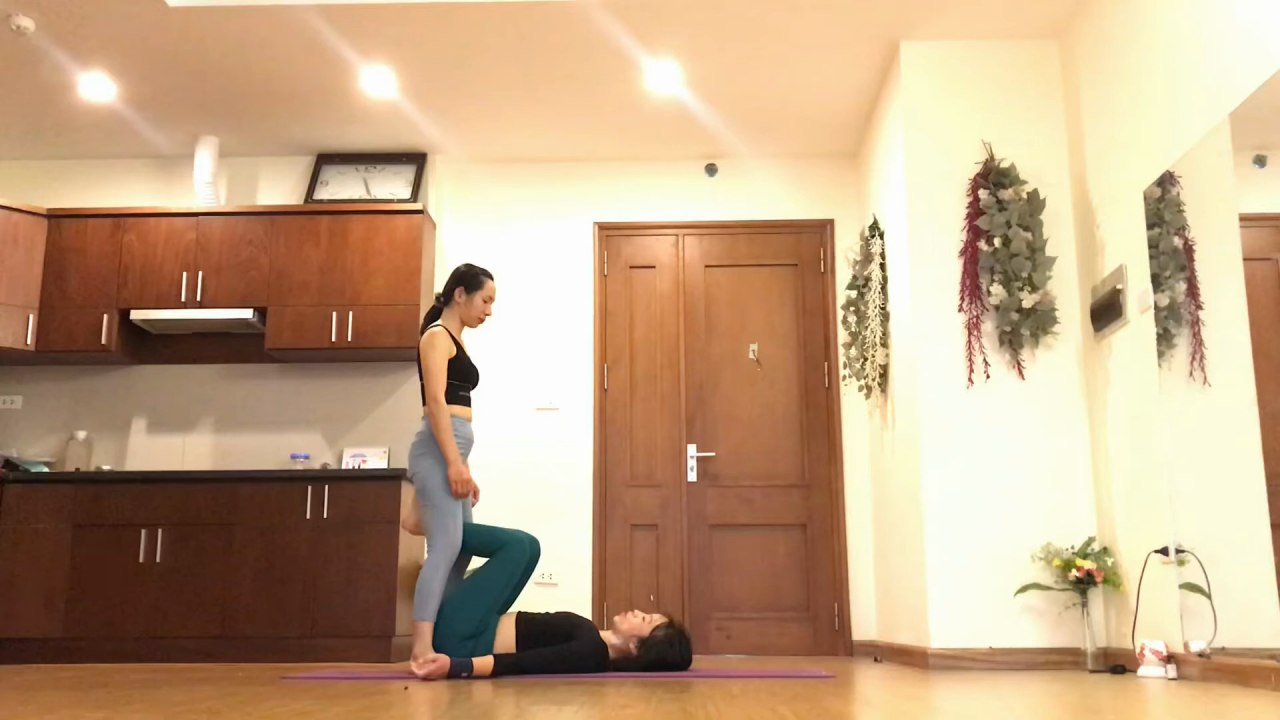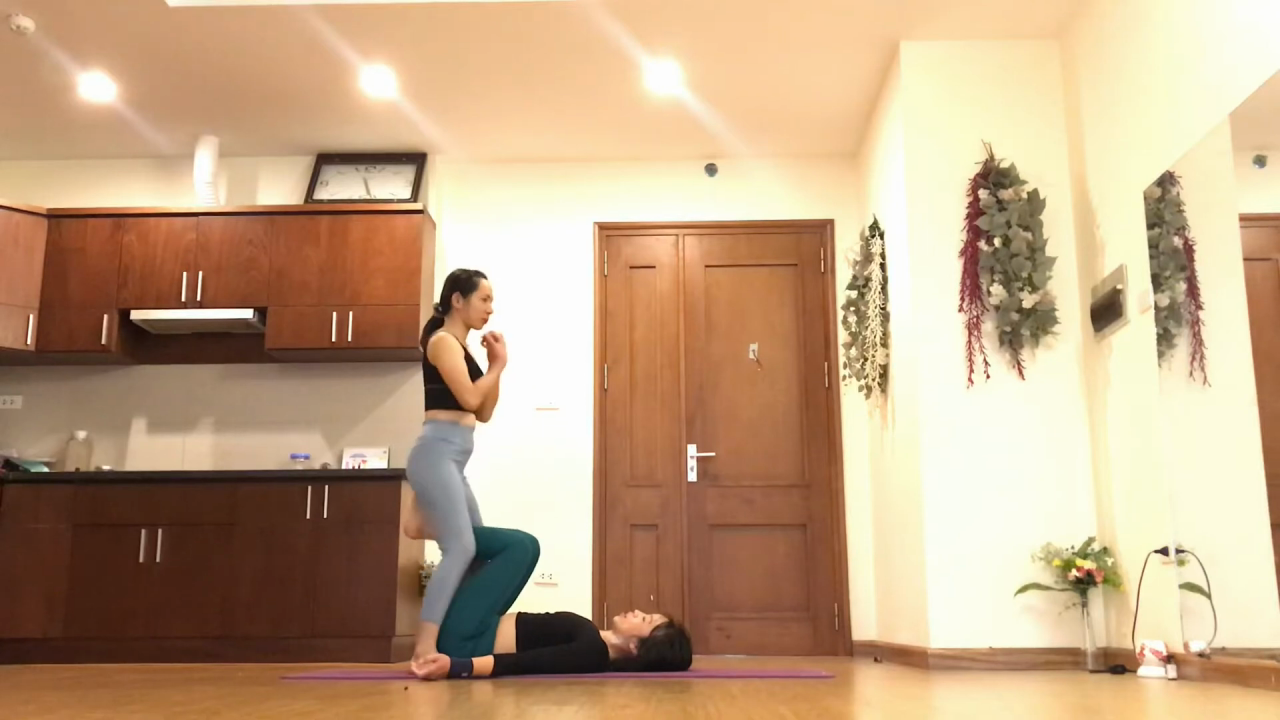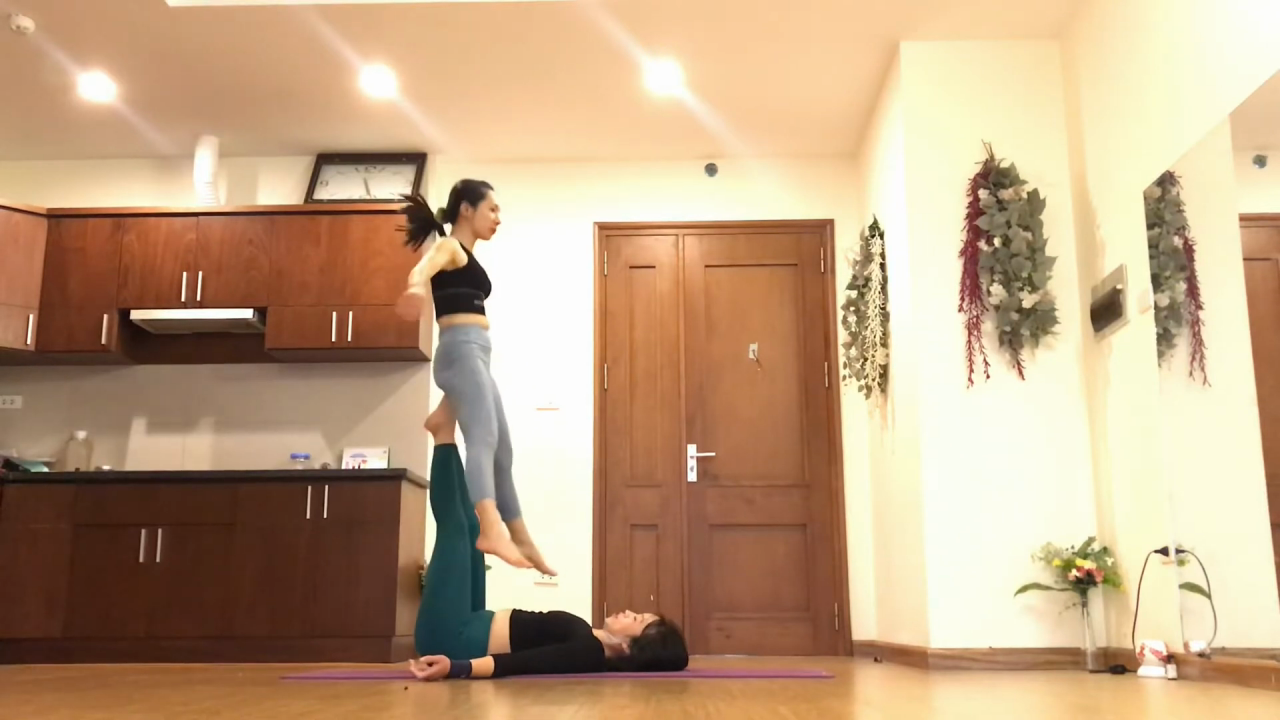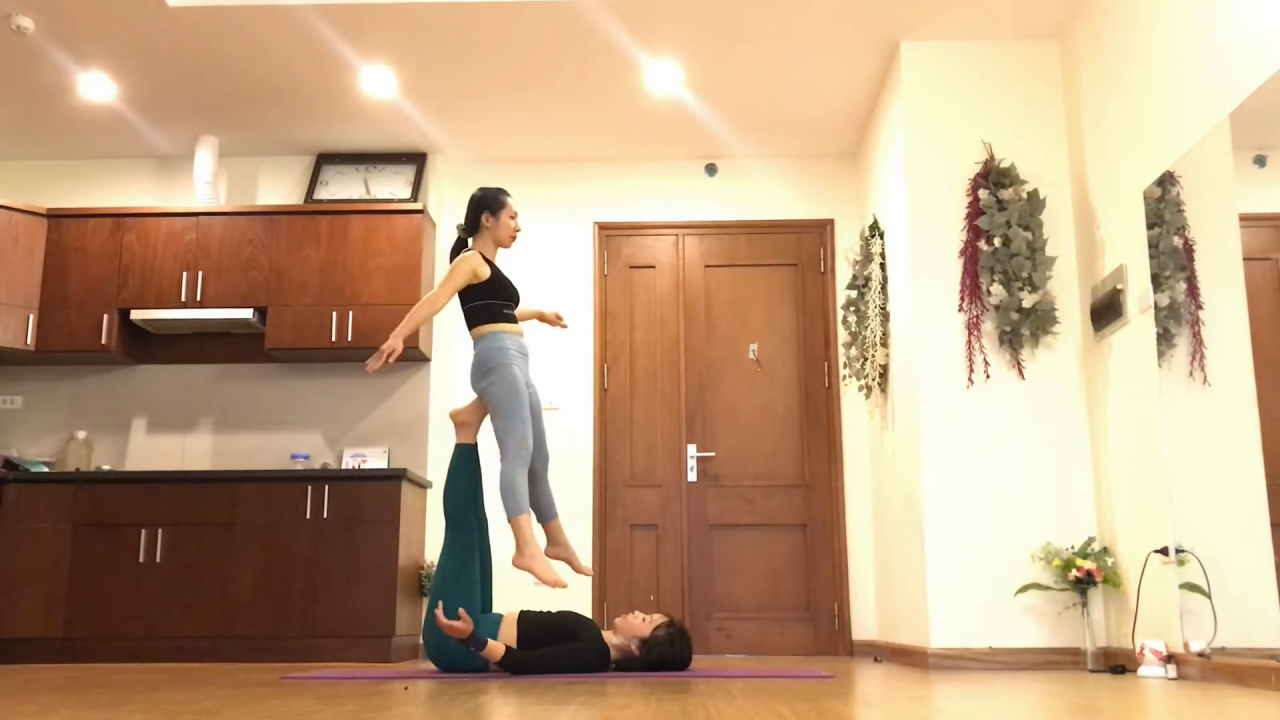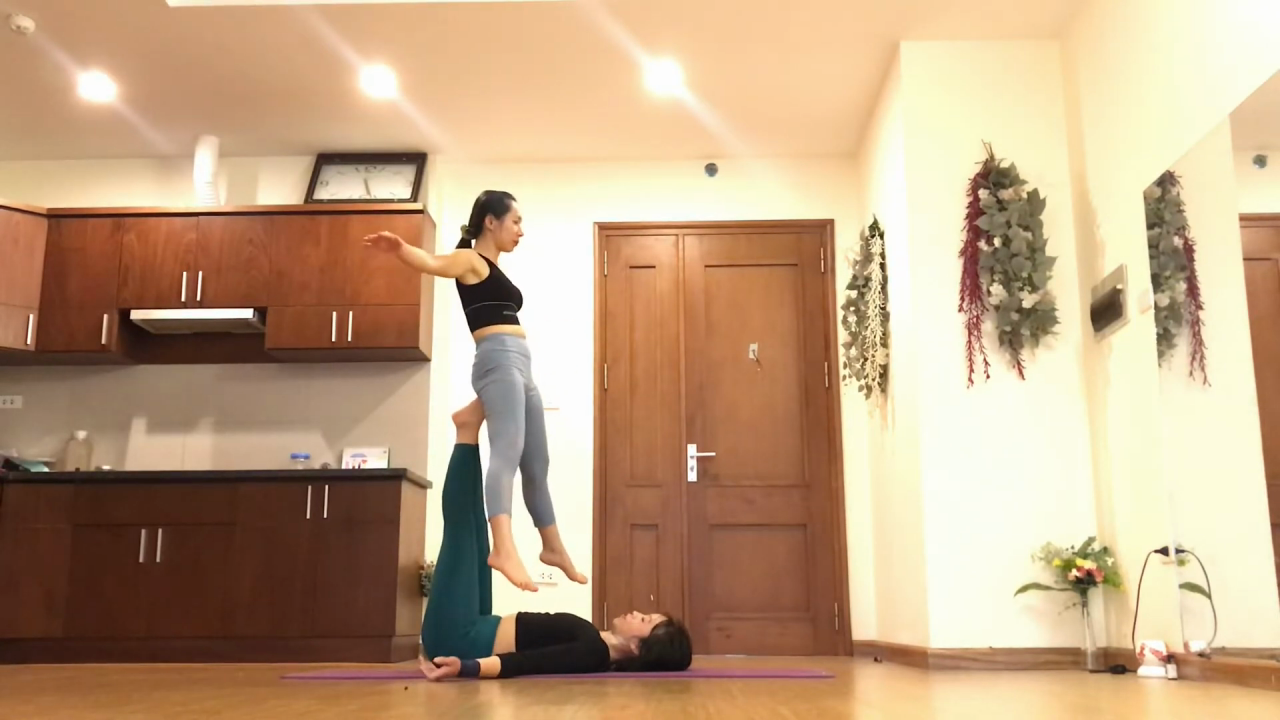
dt=1s
person 1, frame 1
left shoulder: (454, 340)
right shoulder: (437, 335)
right elbow: (436, 401)
left wrist: (462, 465)
right wrist: (454, 462)
left hip: (451, 451)
right hip: (438, 450)
left knee: (461, 550)
right knee: (445, 547)
right ankle: (422, 648)
person 1, frame 2
left shoulder: (460, 346)
right shoulder: (443, 341)
left elbow: (484, 413)
right elbow: (469, 397)
left wrist: (496, 364)
right wrist: (498, 366)
left hip: (452, 460)
right hip: (437, 454)
left knee: (472, 551)
right knee: (460, 550)
right ankle: (425, 648)
person 1, frame 3
left shoulder: (466, 256)
right shoulder: (448, 247)
right elbow: (422, 270)
right wrist: (416, 287)
left hip: (474, 355)
right hip: (461, 351)
left knee: (501, 453)
right knee: (484, 439)
left ankle: (521, 540)
right ankle: (492, 531)
person 1, frame 4
left shoulder: (490, 269)
right shoulder: (471, 260)
right elbow: (434, 300)
left wrist: (539, 313)
right wrist: (397, 337)
left hip: (515, 363)
right hip: (498, 359)
left knee: (537, 460)
right knee: (518, 452)
left ankle: (556, 541)
right ankle: (527, 549)
person 1, frame 5
left shoulder: (493, 272)
right shoulder: (471, 260)
right elbow: (430, 262)
right wrist: (399, 247)
left hip: (519, 366)
right hip: (499, 362)
left knee: (537, 464)
right knee: (508, 450)
left ankle: (553, 546)
right ankle: (503, 547)
person 2, frame 1
left shoulder: (591, 653)
right shoulder: (594, 642)
left elbow: (520, 664)
left wrist: (455, 666)
left hip: (463, 639)
right hip: (475, 636)
left knee: (520, 546)
right knee: (524, 547)
person 2, frame 2
left shoulder: (592, 653)
right shoulder: (594, 642)
left elbow: (519, 664)
left wrist: (456, 666)
left hip: (464, 640)
right hip: (471, 638)
left knee: (521, 546)
right knee: (523, 548)
person 2, frame 3
left shoulder: (588, 653)
right shoulder: (588, 642)
left elbow: (517, 665)
left wrist: (455, 667)
left hip: (452, 642)
right hip: (466, 634)
left knee: (455, 528)
left ankle: (445, 434)
right ankle: (445, 432)
person 2, frame 4
left shoulder: (594, 655)
right shoulder: (595, 642)
left elbow: (521, 663)
left wrist: (471, 638)
left hip: (455, 646)
right hip: (475, 631)
left knee: (462, 532)
left ankle: (467, 431)
person 2, frame 5
left shoulder: (594, 654)
right shoulder: (594, 644)
left elbow: (520, 664)
left wrist: (464, 667)
left hip: (457, 640)
right hip: (472, 636)
left knee: (461, 533)
left ankle: (468, 430)
